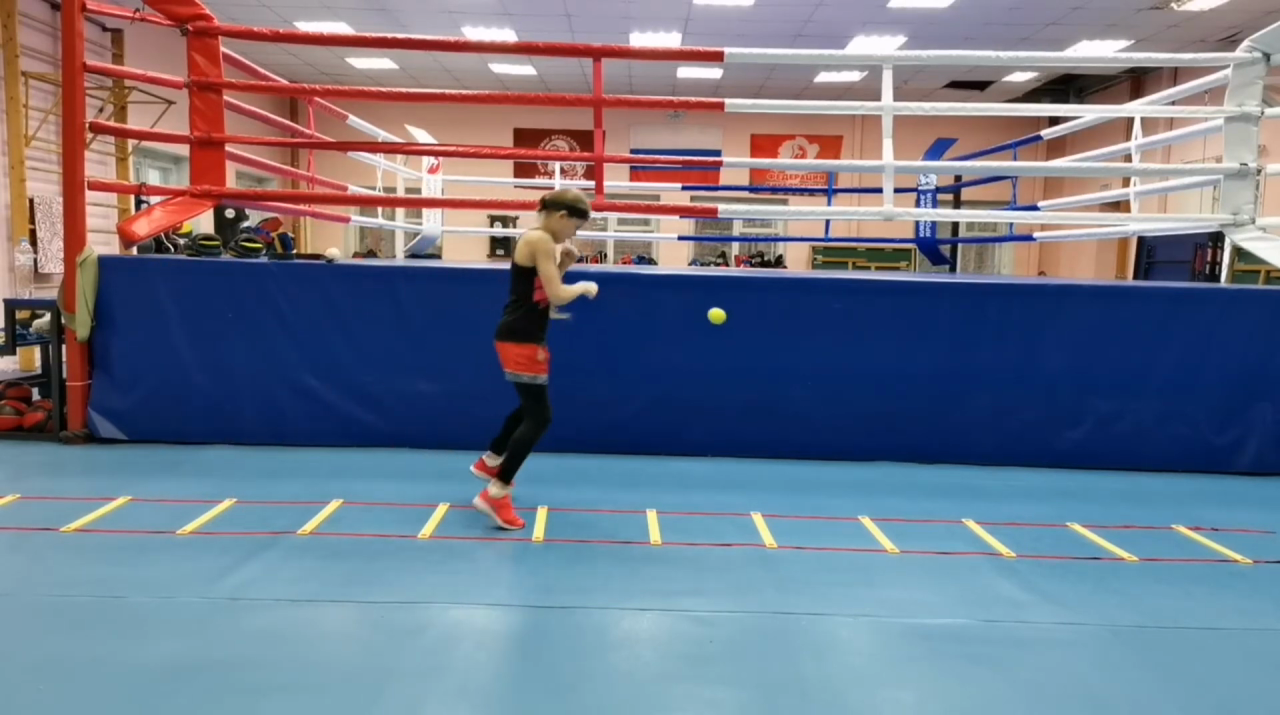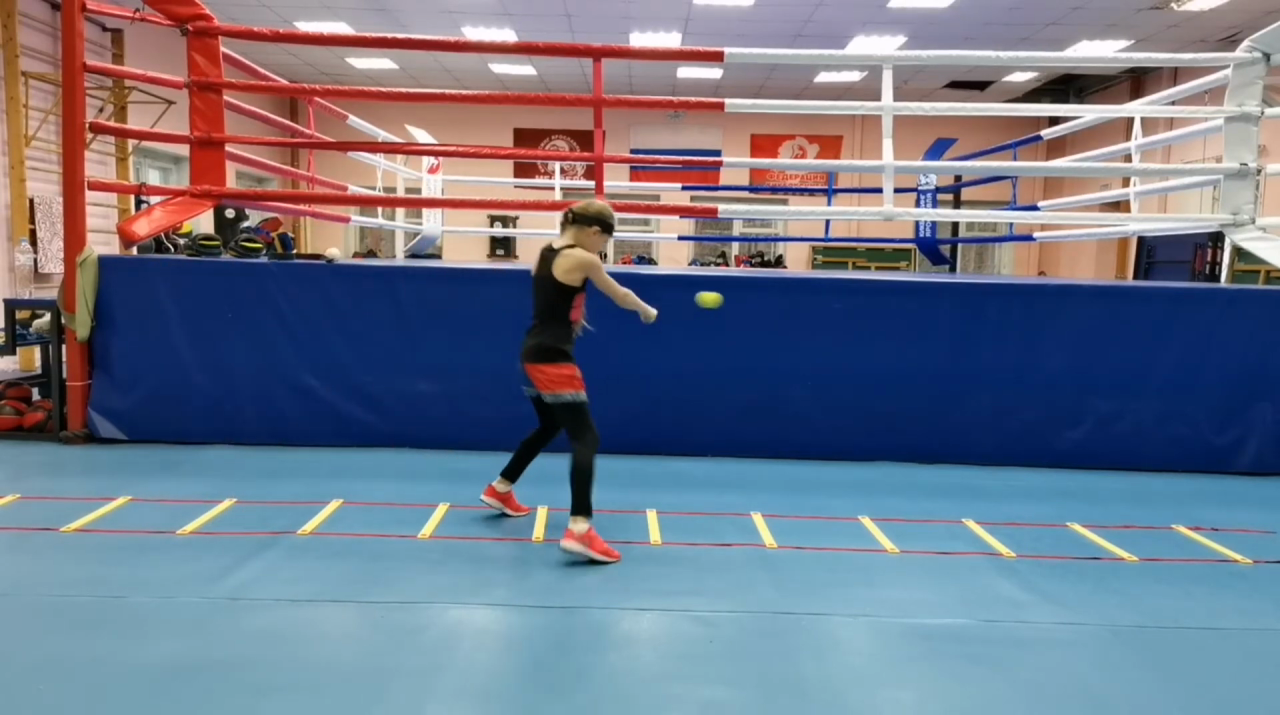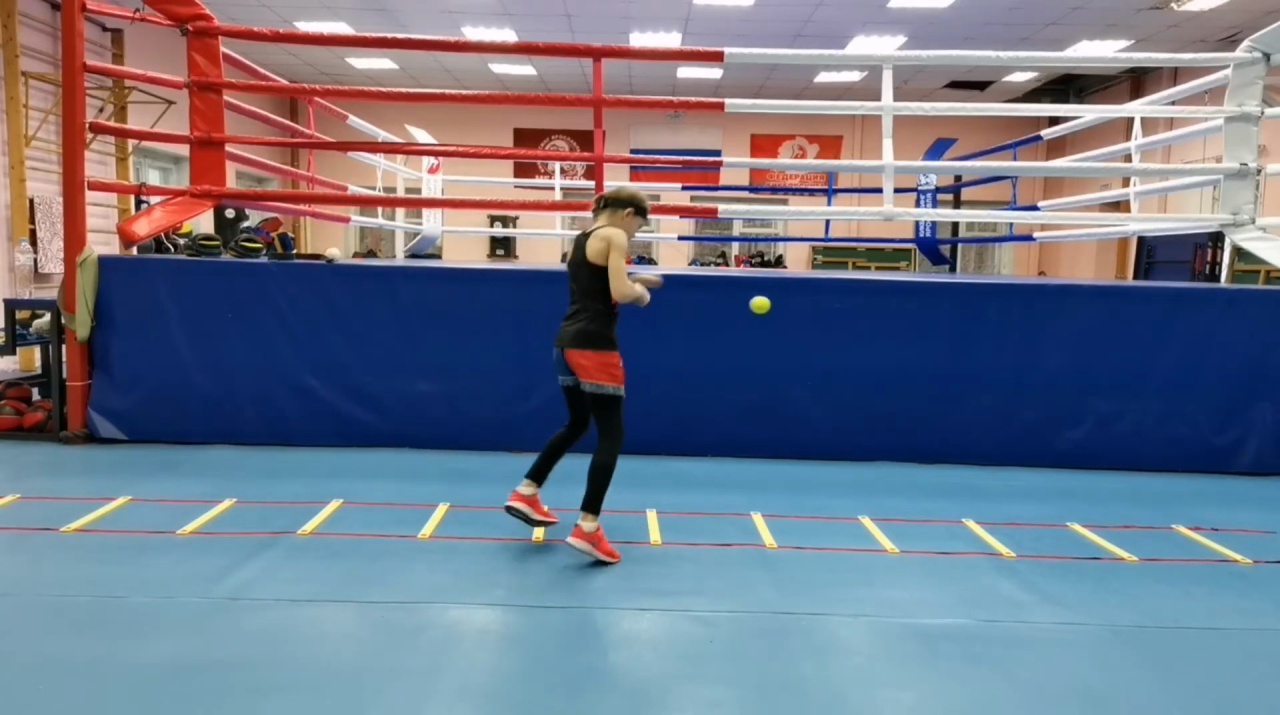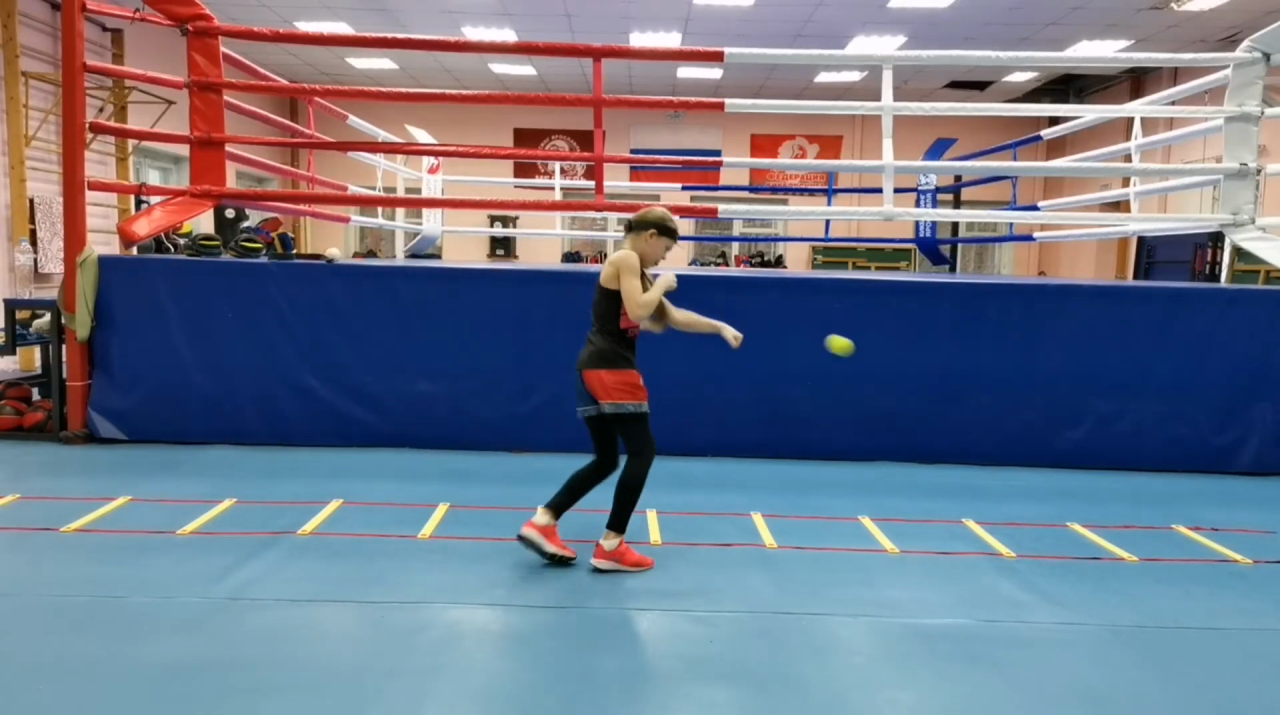
dt=0.2s
person 1, frame 1
left shoulder: (536, 241)
right shoulder: (538, 240)
left elbow: (542, 293)
right elbow: (556, 295)
left wrist: (563, 263)
right wrist: (585, 286)
left hip: (518, 336)
right hip: (522, 339)
left knee: (529, 409)
right knee: (539, 418)
left ankle: (489, 461)
right ankle: (494, 492)
person 1, frame 2
left shoulder: (546, 253)
right shoulder: (582, 259)
right elbow: (623, 298)
right wrist: (647, 310)
left hip: (535, 354)
right hip: (552, 359)
left knee: (548, 429)
right knee: (585, 438)
left ankle: (500, 489)
right ankle: (580, 528)
person 1, frame 3
left shoulder: (581, 240)
right shoulder: (613, 238)
right elbow: (619, 295)
left wrist: (637, 284)
right wrist: (639, 291)
left hip: (572, 341)
right hip: (593, 346)
left knee: (577, 425)
right knee: (611, 435)
left ankle: (527, 493)
right ankle: (588, 526)
person 1, frame 4
left shoulder: (630, 268)
right shoulder: (624, 261)
left elbow: (672, 317)
right elbow: (637, 311)
left wrist: (720, 326)
right wrist: (663, 285)
left hip: (594, 368)
right hip: (613, 369)
left knee: (605, 460)
right knee: (643, 452)
left ankle: (541, 525)
right ankle: (610, 544)
